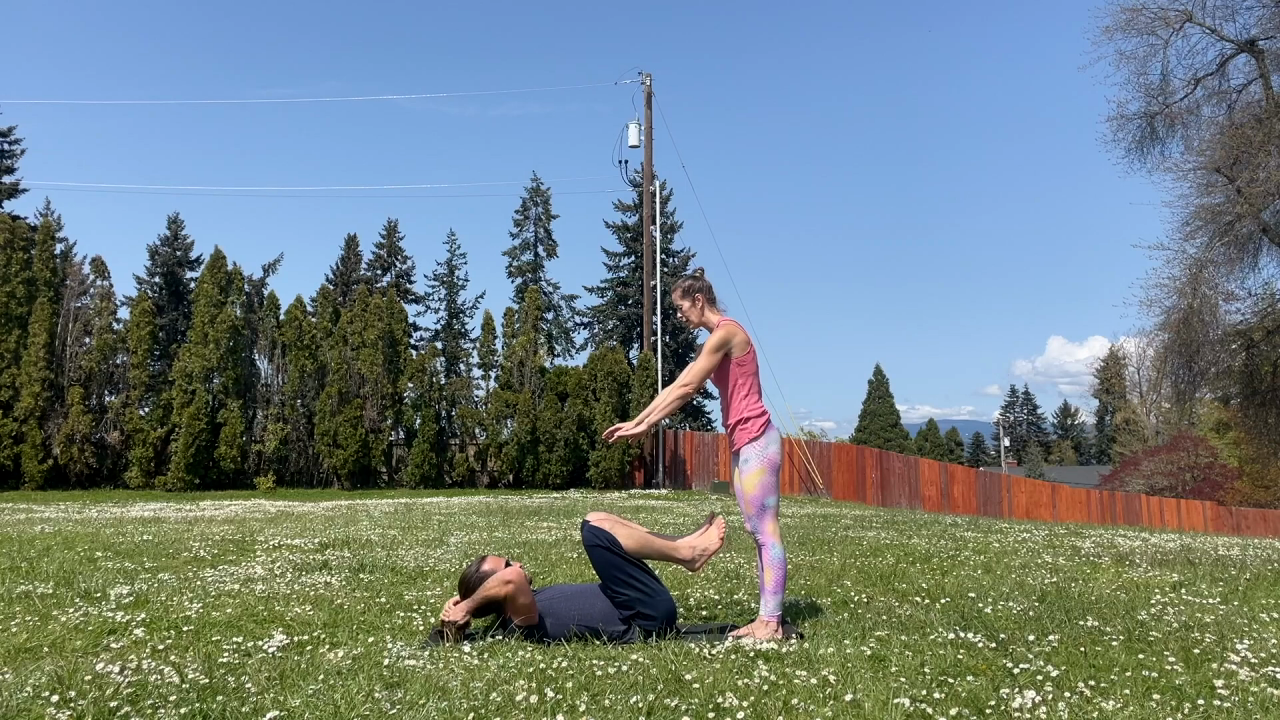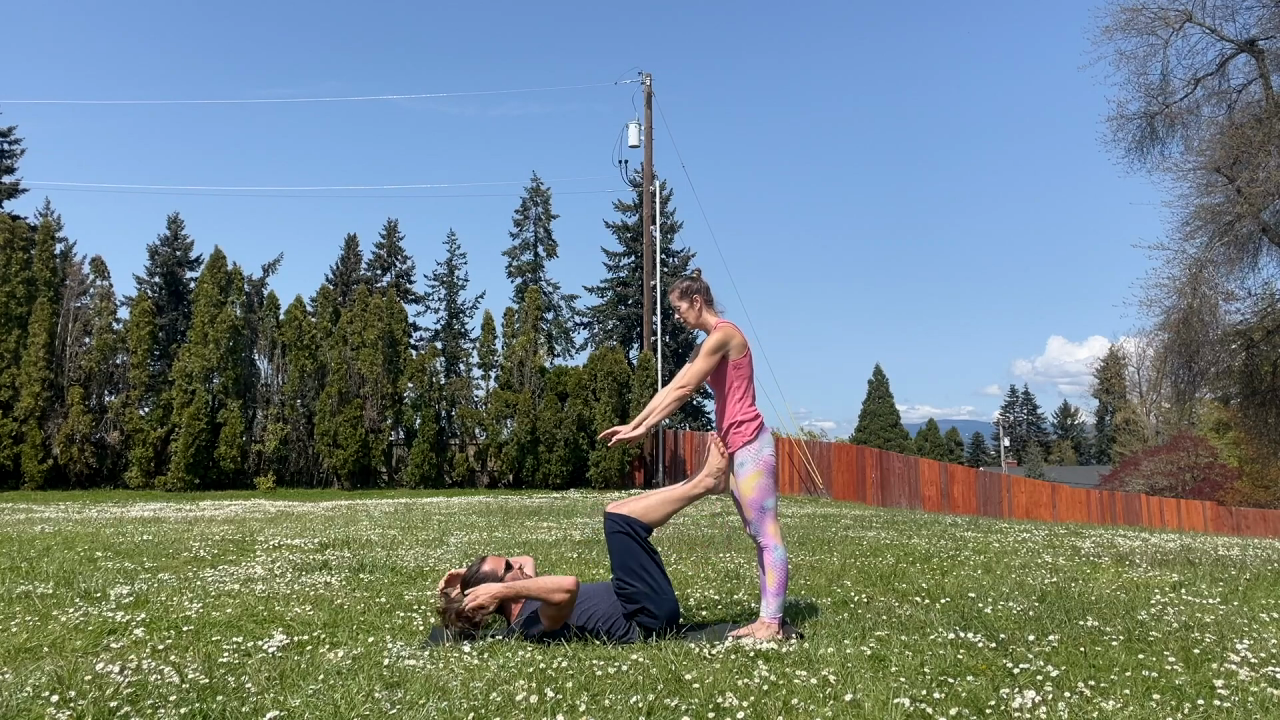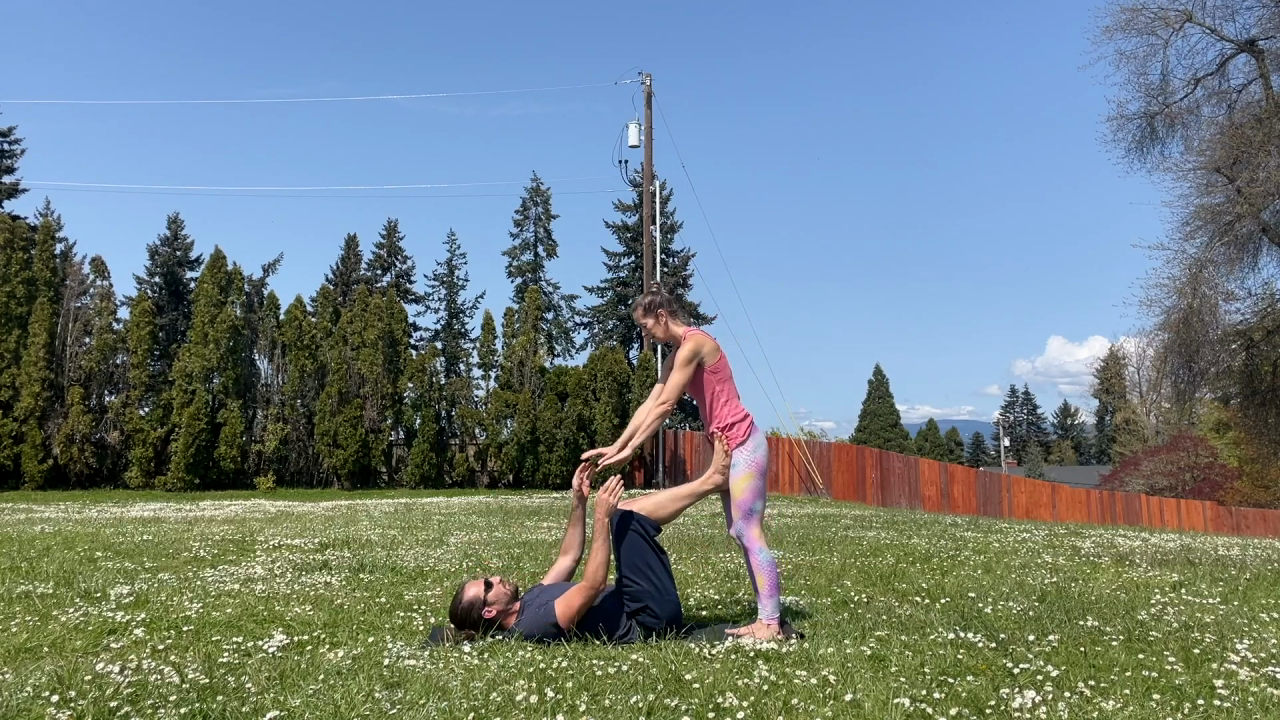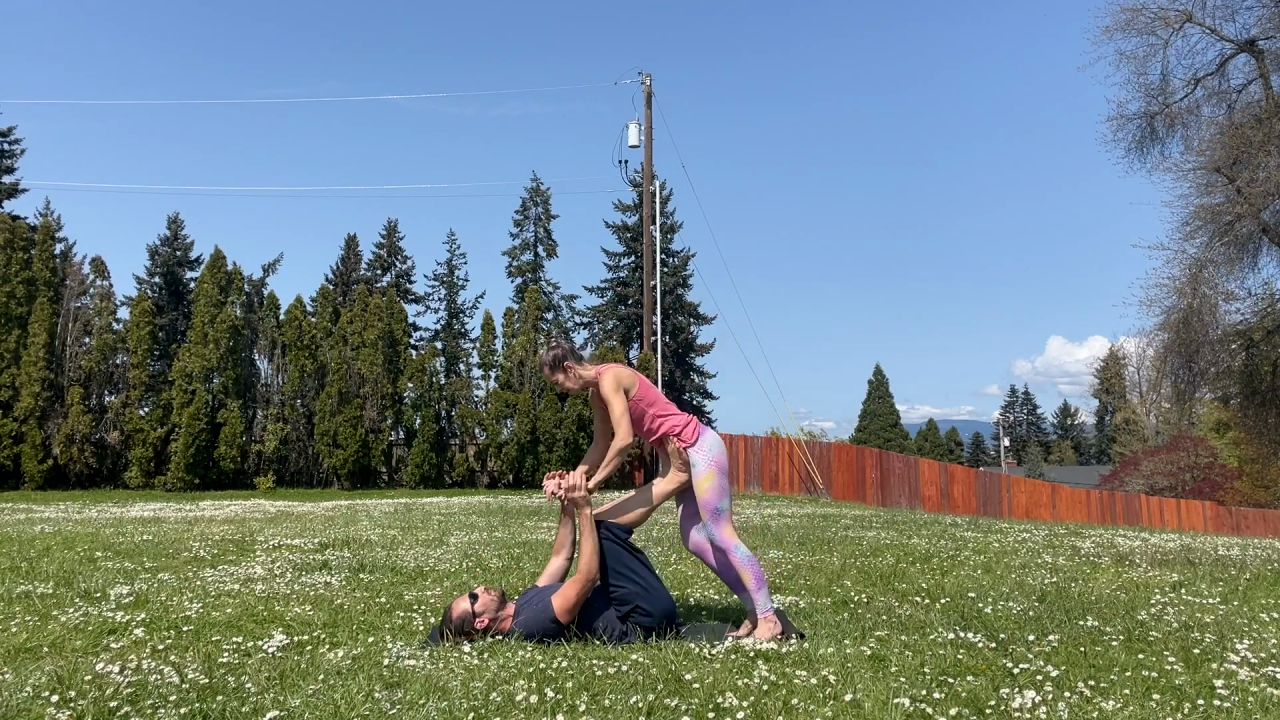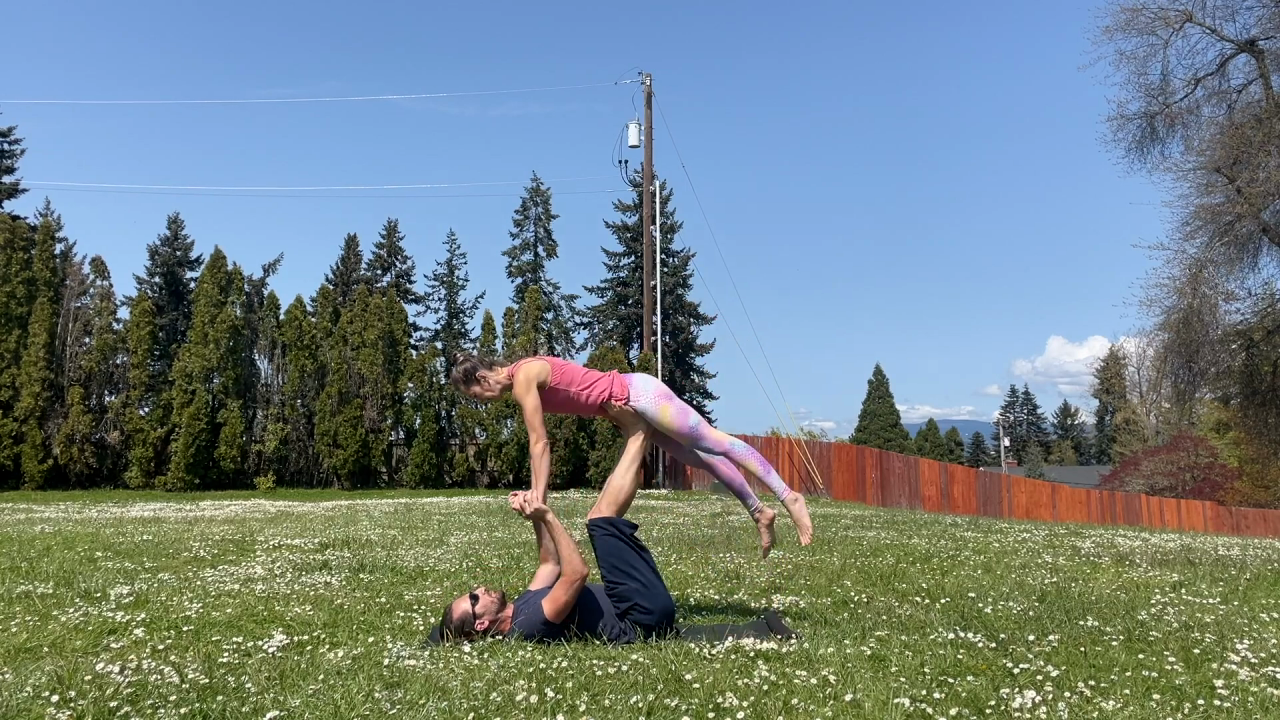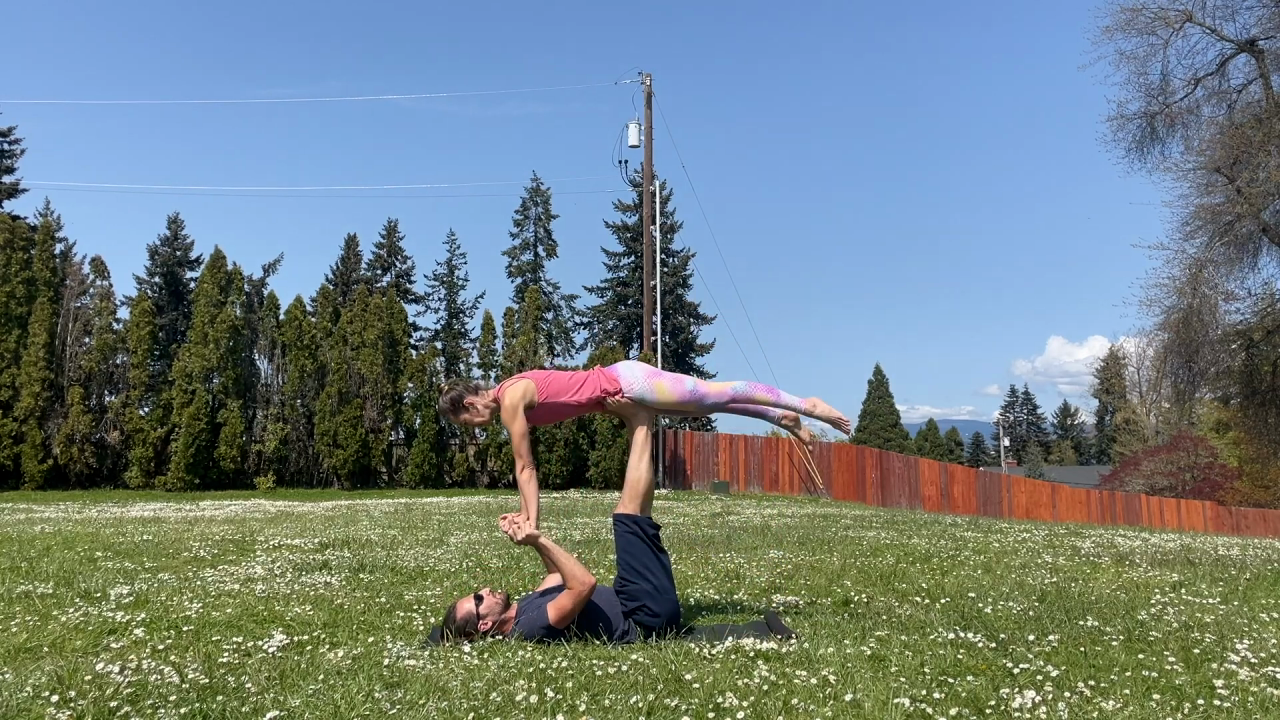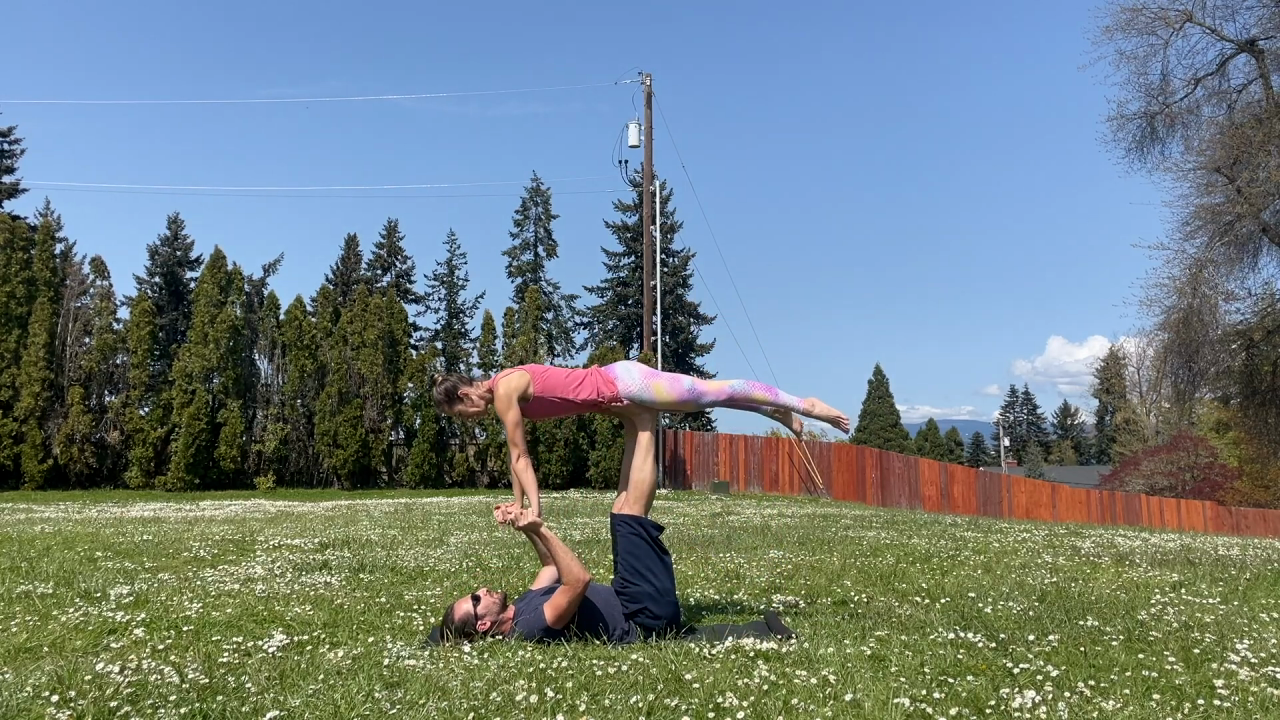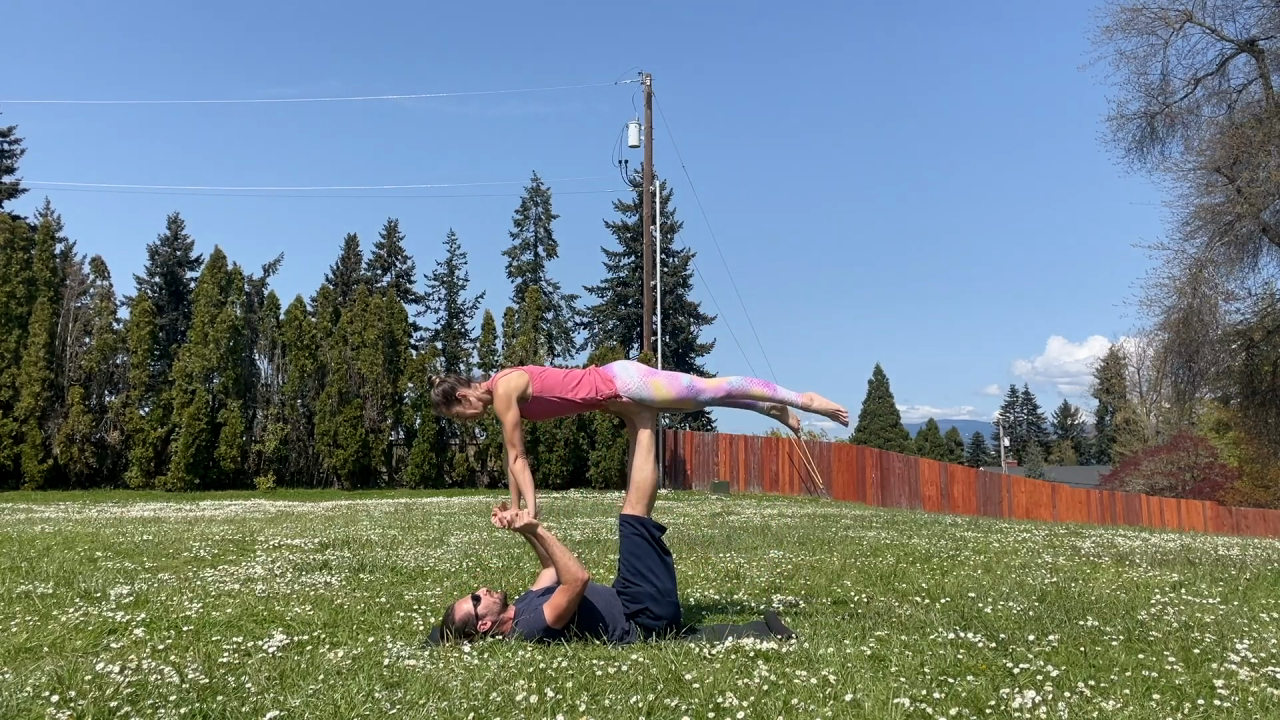
dt=0.4s
person 1, frame 1
left shoulder: (726, 333)
right shoulder: (715, 340)
left elbow: (687, 389)
right elbow: (677, 385)
left wrist: (645, 426)
right wrist: (636, 421)
left hip: (756, 439)
right hip: (743, 443)
left knee: (765, 531)
right knee: (757, 531)
left ankle: (771, 621)
right ankle: (766, 617)
person 1, frame 2
left shoulder: (723, 334)
right shoulder: (708, 344)
left elbow: (683, 391)
right elbow: (670, 387)
left wrist: (644, 429)
right wrist: (632, 425)
left hip: (749, 443)
right hip: (736, 446)
left knee: (767, 534)
right knee: (757, 534)
left ankle: (773, 623)
right ankle: (767, 618)
person 1, frame 3
left shoulder: (693, 343)
right shoulder: (675, 354)
left elbow: (664, 406)
right elbow: (648, 405)
left wrist: (628, 450)
right wrist: (614, 448)
left hip: (743, 443)
right hip: (729, 447)
left knee: (748, 534)
right knee: (740, 532)
left ankle: (771, 623)
right ankle: (765, 617)
person 1, frame 4
left shoulder: (610, 379)
right shoulder: (595, 392)
left elbow: (624, 441)
right elbow: (602, 443)
left wrist: (592, 483)
left hip: (699, 447)
right hip: (683, 453)
left knee: (721, 536)
right knee: (696, 541)
left ankle: (767, 618)
right ankle: (755, 611)
person 1, frame 5
left shoulder: (523, 378)
right shoulder: (523, 379)
left elbow: (540, 444)
right elbow: (539, 445)
left wrist: (538, 500)
right wrist: (534, 494)
left hip: (633, 394)
right hip: (627, 401)
left knee: (715, 443)
right knee: (699, 456)
left ankle: (789, 499)
right ankle: (759, 512)
person 1, frame 6
left shoulder: (510, 400)
right shoulder: (510, 400)
left elbow: (525, 467)
right elbow: (525, 466)
left wrist: (534, 523)
right wrist: (526, 514)
left hip: (623, 384)
right hip: (619, 390)
left knee: (717, 394)
right knee: (709, 402)
left ankle: (805, 405)
right ankle: (782, 417)
person 1, frame 7
left shoulder: (505, 390)
right shoulder: (506, 394)
left elbow: (520, 456)
right elbow: (517, 455)
left wrist: (535, 509)
right wrist: (518, 505)
left hip: (621, 386)
right hip: (618, 393)
left knee: (714, 393)
right knee: (706, 397)
left ankle: (803, 405)
right ankle: (776, 410)
person 1, frame 8
left shoulder: (504, 390)
right shoulder: (503, 394)
left elbow: (517, 457)
right elbow: (515, 457)
left wrist: (532, 510)
right wrist: (516, 507)
left hip: (620, 384)
right hip: (615, 394)
left knee: (712, 389)
right knee: (706, 396)
left ankle: (801, 399)
right ankle: (772, 408)
person 2, frame 1
left shoulder: (520, 608)
right shoulder: (526, 624)
right elbow: (509, 583)
left wrist: (462, 598)
right wrist: (471, 602)
left hip: (645, 617)
right hip: (648, 621)
left knee: (599, 521)
right knee: (595, 525)
left ankle: (683, 547)
right ankle: (687, 552)
person 2, frame 2
left shoulder: (524, 606)
right shoulder: (533, 625)
left elbow: (528, 567)
right elbow: (568, 586)
left wrist: (469, 575)
right wrist: (504, 584)
left hip: (644, 616)
right hip: (647, 620)
left knee: (622, 516)
right knee: (618, 514)
left ankle: (701, 483)
right ankle: (704, 482)
person 2, frame 3
left shoulder: (529, 602)
right shoulder: (534, 626)
left elbow: (568, 556)
right elbow: (592, 584)
left wrist: (578, 501)
right wrist: (602, 519)
left hip: (648, 618)
right hip: (648, 622)
left knee: (624, 517)
right knee: (629, 515)
left ankle: (709, 480)
right ankle: (710, 480)
person 2, frame 4
left shoulder: (526, 604)
right shoulder: (533, 624)
left elbow: (562, 557)
right elbow: (587, 575)
left wrist: (567, 504)
right wrist: (583, 509)
left hip: (645, 619)
right hip: (646, 619)
right knee: (602, 525)
person 2, frame 5
left shoulder: (523, 608)
right shoulder: (529, 626)
left elbow: (551, 564)
right elbow: (576, 573)
left wrist: (537, 520)
right wrist: (546, 515)
left hip: (643, 619)
right hip: (642, 618)
right knee: (601, 518)
person 2, frame 6
left shoulder: (525, 608)
right shoulder: (532, 627)
left elbow: (560, 573)
right elbow: (584, 584)
left wrist: (532, 537)
right wrist: (539, 540)
left hip: (648, 620)
right hip: (646, 619)
right knee: (628, 514)
person 2, frame 7
left shoulder: (525, 606)
right shoulder: (531, 627)
left elbow: (552, 566)
right elbow: (578, 580)
left wrist: (527, 529)
right wrist: (540, 529)
left hip: (644, 623)
right hip: (647, 618)
right knee: (628, 515)
person 2, frame 8
left shoulder: (523, 607)
right shoulder: (532, 627)
left elbow: (553, 567)
right elbow: (577, 578)
left wrist: (526, 530)
right wrist: (536, 530)
left hip: (645, 621)
right hip: (647, 618)
right knee: (634, 513)
